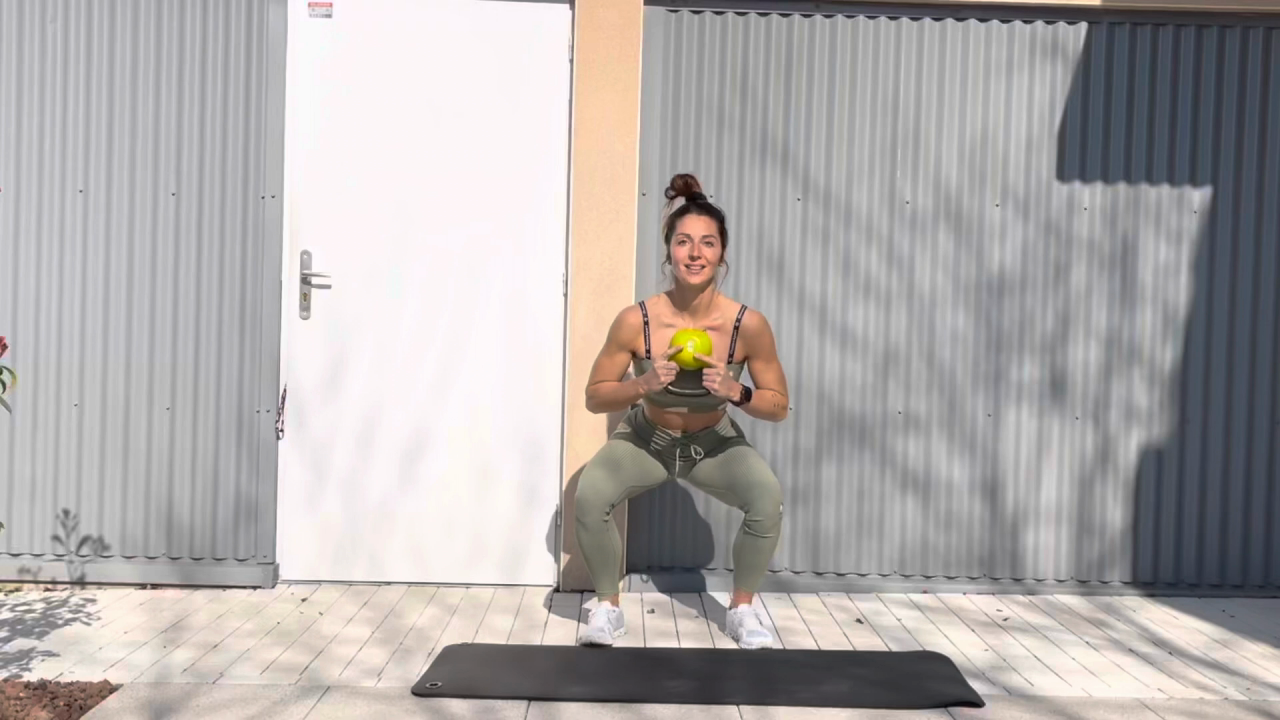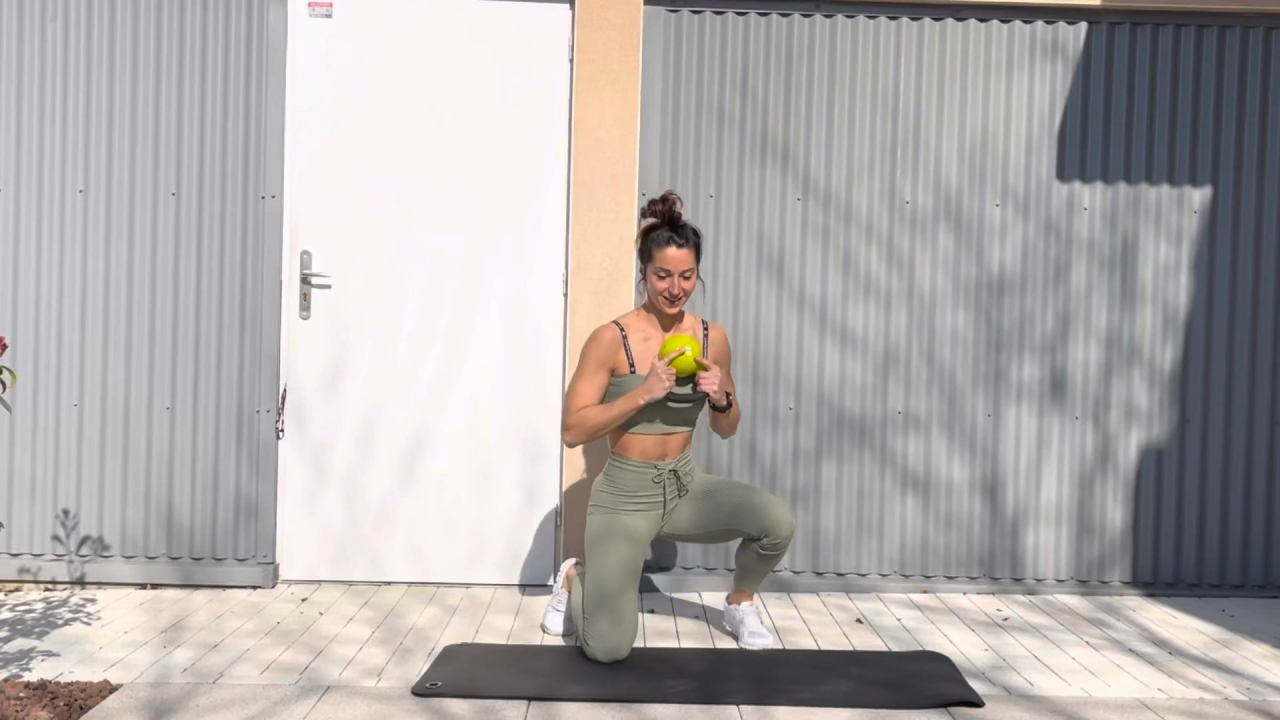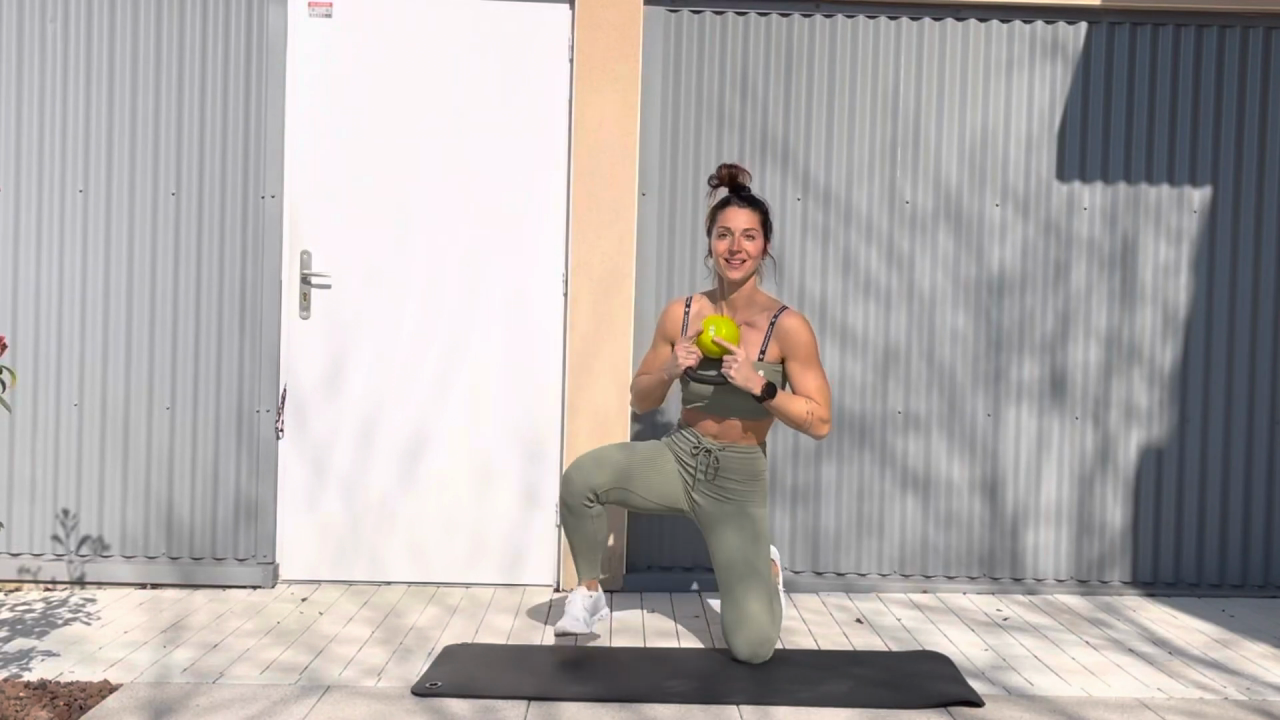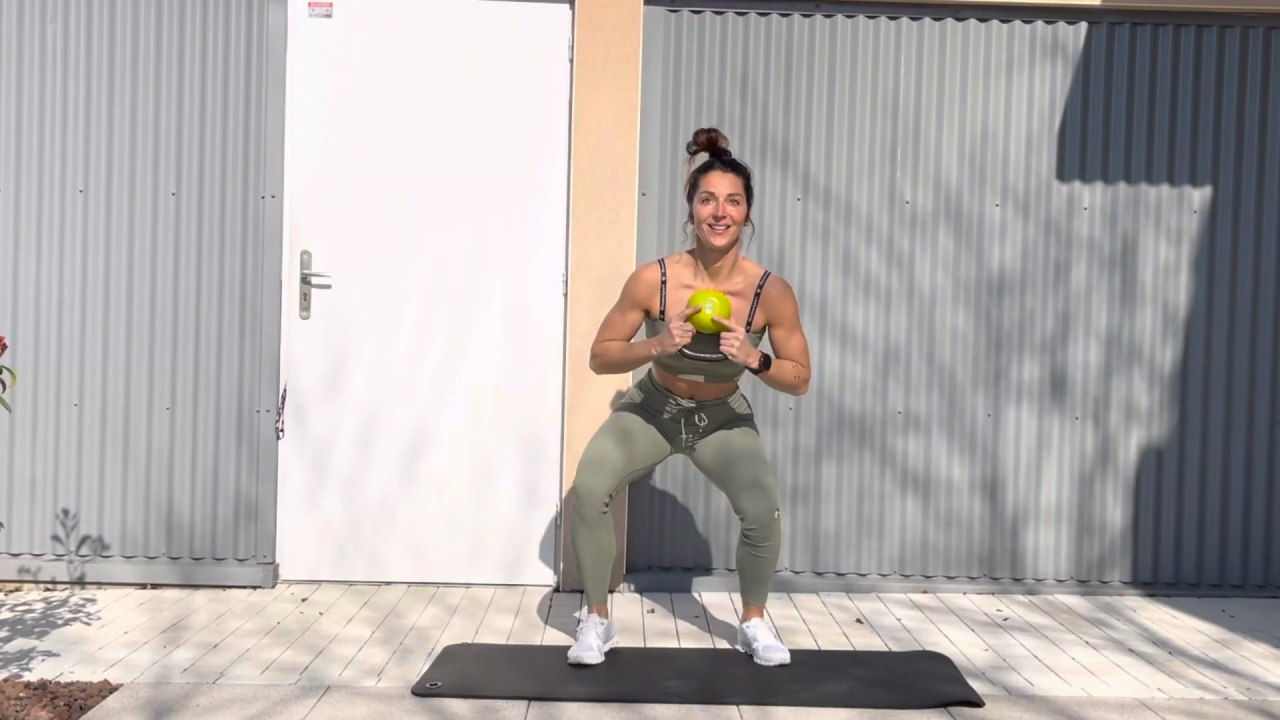
dt=1s
person 1, frame 1
left shoulder: (748, 324)
right shoulder: (635, 320)
left elbow: (778, 405)
right elbow: (595, 396)
left wrist: (736, 392)
right wrist: (644, 384)
left hip: (713, 442)
right hip: (646, 439)
left knee: (767, 498)
right knee: (590, 496)
left ankle: (741, 609)
right ankle: (608, 605)
person 1, frame 2
left shoulder: (712, 338)
right shoulder: (610, 339)
left elbow: (726, 429)
right elbow: (572, 430)
left wrist: (722, 397)
right wrist: (644, 393)
left hip: (686, 486)
right hip: (624, 495)
left knee: (778, 521)
right knee: (609, 647)
left ankle: (739, 605)
right ankle: (575, 580)
person 1, frame 3
left shoulder: (789, 326)
right shoulder: (679, 314)
left elbow: (820, 423)
right elbow: (640, 399)
left wrist: (760, 386)
right wrist: (670, 369)
left hip: (739, 482)
right hip: (676, 459)
left knee: (753, 648)
right knee: (582, 477)
left ankle: (766, 570)
right ankle: (590, 591)
person 1, frame 4
left shoulder: (771, 290)
right shoulder: (651, 279)
left elbow: (799, 378)
right elbow: (600, 357)
left wrist: (753, 359)
right wrist: (657, 345)
left hip: (723, 416)
right hip: (651, 408)
left knee: (762, 511)
right knee: (588, 491)
left ankle: (753, 622)
right ankle: (597, 619)
